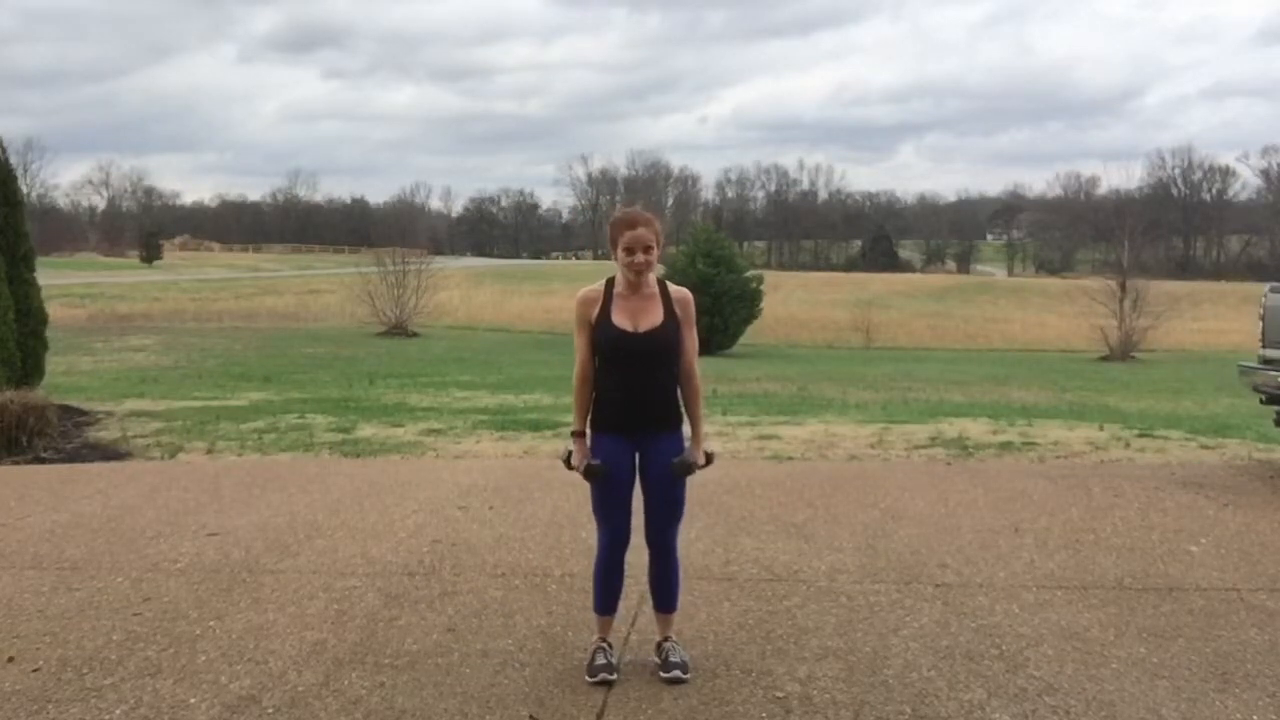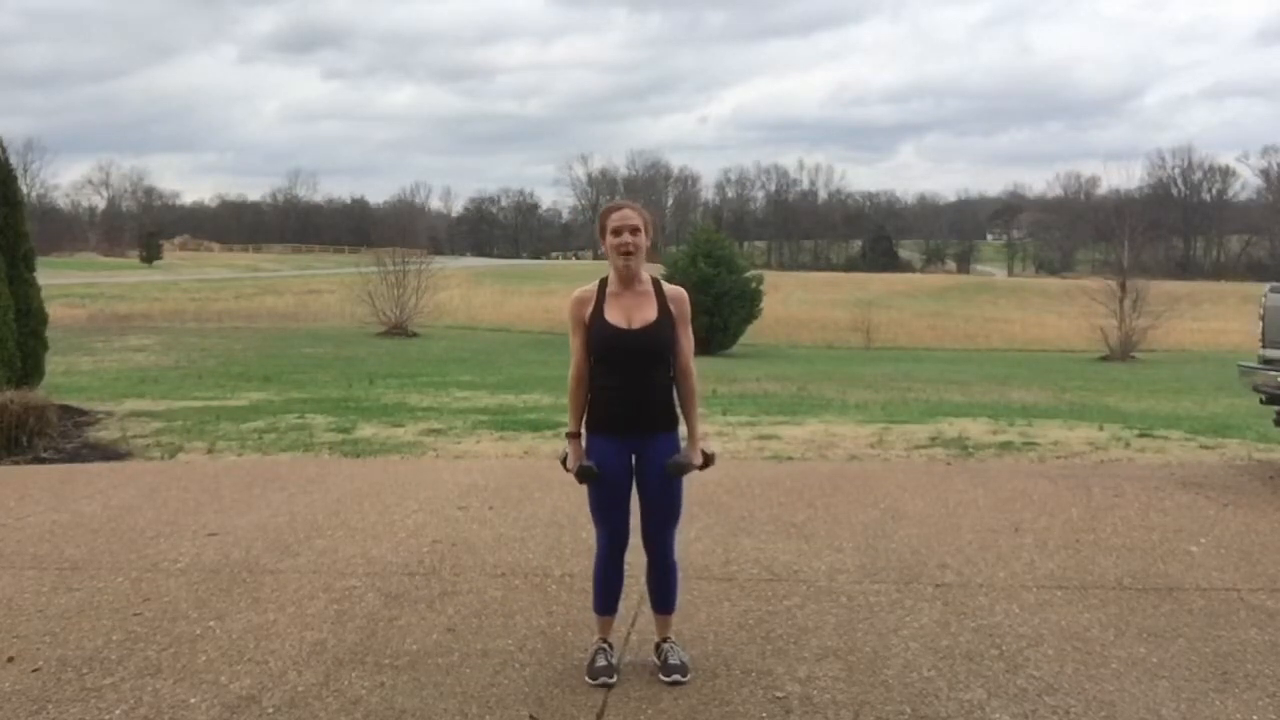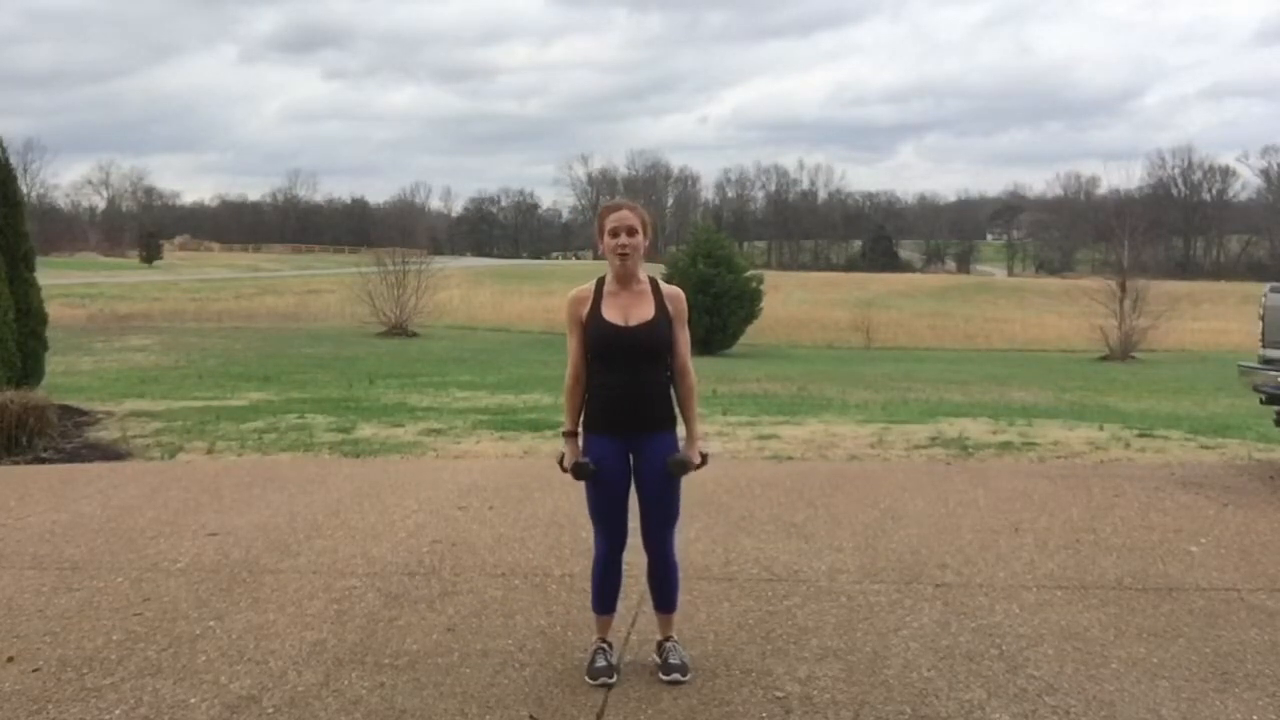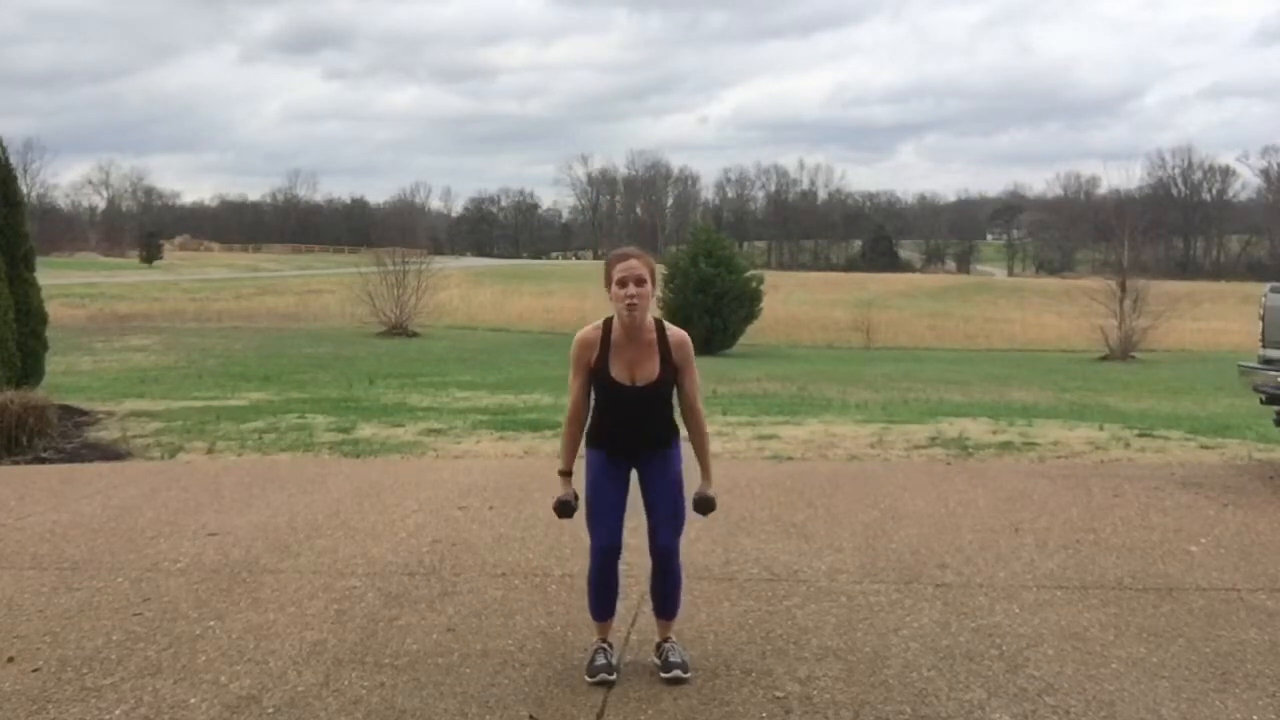
dt=0.5s
person 1, frame 1
left shoulder: (679, 299)
right shoulder: (590, 300)
left elbow: (689, 373)
right elbow: (584, 374)
left wrist: (697, 438)
right wrist: (579, 437)
left hip: (664, 435)
right hip: (610, 435)
left knee: (663, 539)
right knee: (612, 539)
left ankle: (667, 639)
right ankle: (602, 641)
person 1, frame 2
left shoulder: (674, 298)
right shoulder: (585, 301)
left elbow: (685, 373)
right elbow: (578, 375)
left wrist: (694, 438)
right wrist: (574, 439)
left hip: (660, 436)
right hip: (605, 437)
left knee: (660, 542)
right knee: (611, 541)
left ankle: (666, 641)
right ankle: (602, 643)
person 1, frame 3
left shoulder: (671, 297)
right shoulder: (582, 300)
left elbow: (683, 371)
right elbow: (576, 374)
left wrist: (693, 437)
right wrist: (570, 437)
left hip: (657, 434)
right hip: (603, 436)
left knee: (660, 542)
right knee: (609, 542)
left ankle: (668, 641)
right ankle: (602, 643)
person 1, frame 4
left shoulder: (676, 341)
right shoulder: (588, 341)
left elbow: (692, 412)
right elbow: (576, 412)
left wrist: (706, 475)
right wrist: (566, 474)
left hip: (659, 450)
right hip: (607, 452)
left knee: (665, 547)
right knee: (605, 547)
left ankle: (666, 641)
right ankle: (602, 643)
